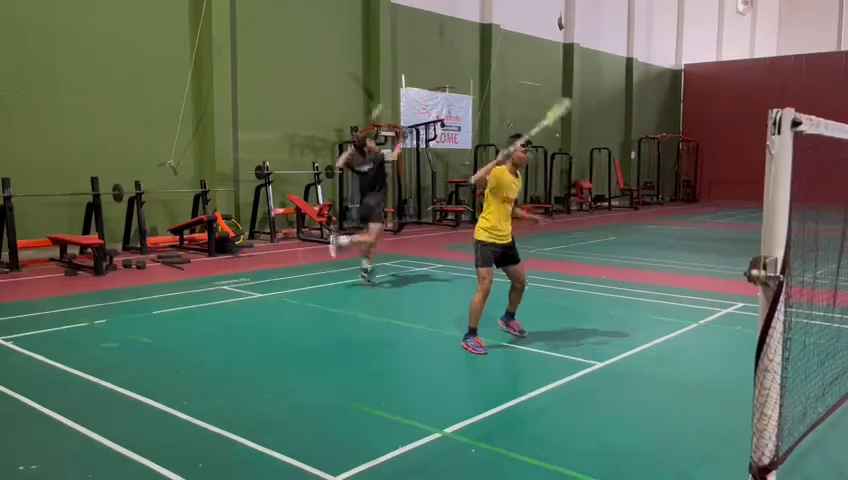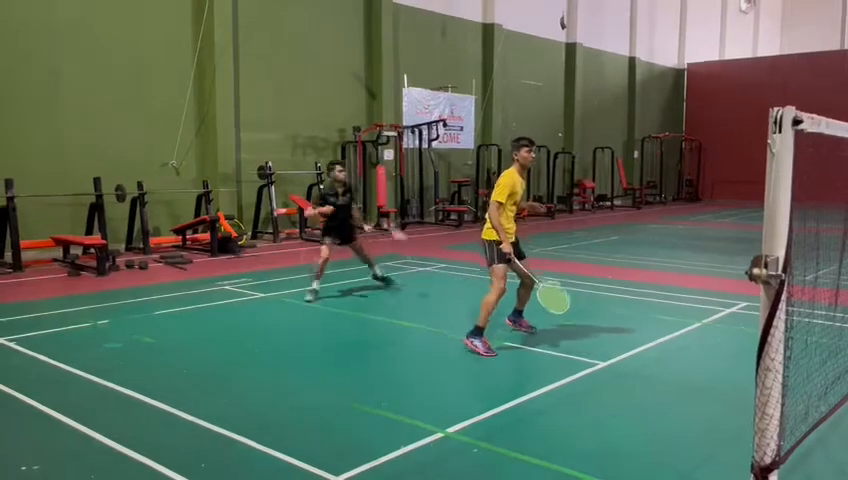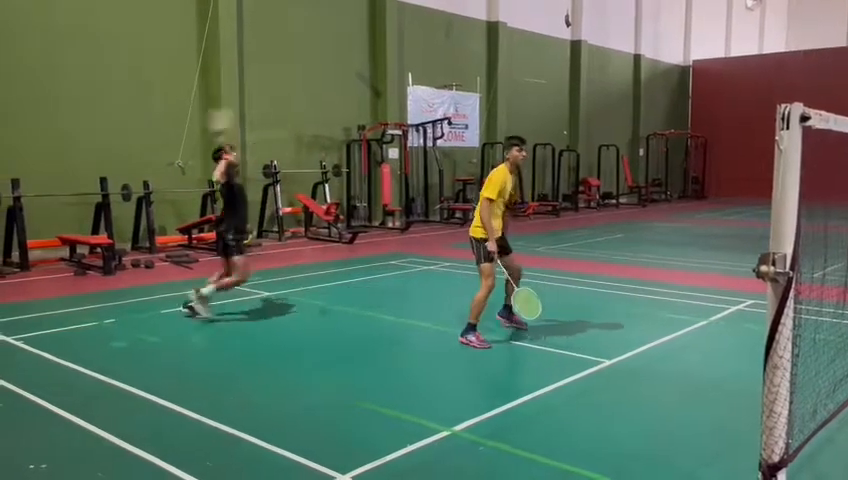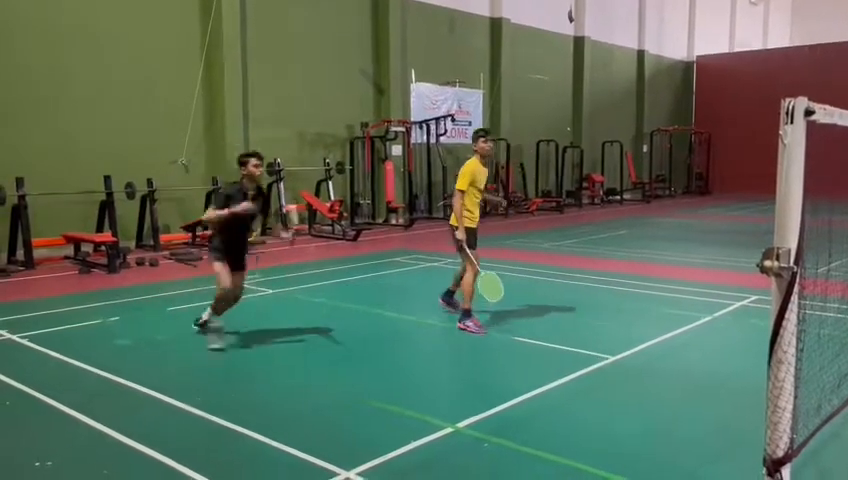
dt=0.7s
person 1, frame 1
left shoulder: (518, 178)
right shoulder: (498, 173)
right elbow: (474, 180)
left wrist: (530, 217)
right wrist: (497, 162)
left hip: (506, 239)
right hip: (486, 238)
left knee: (520, 282)
right knee: (485, 287)
left ankle: (508, 318)
right ankle: (470, 336)
person 1, frame 2
left shoulder: (521, 178)
right shoulder: (508, 178)
right elbow: (493, 210)
left wrist: (530, 206)
right wrist: (504, 241)
left hip: (509, 237)
right hip: (494, 237)
left knee: (529, 278)
right knee: (499, 287)
left ankle: (516, 316)
right ankle: (475, 336)
person 1, frame 3
left shoulder: (510, 176)
right shoulder: (498, 175)
right elbow: (484, 207)
right wrist: (491, 240)
left hip: (496, 234)
right hip: (482, 235)
left knee: (516, 272)
right knee: (488, 283)
left ankle: (507, 312)
right ankle: (468, 332)
person 1, frame 4
left shoulder: (484, 168)
right shoulder: (469, 167)
right elbow: (457, 198)
left wrist: (493, 199)
right wrist: (460, 229)
left hip: (471, 224)
right hip: (461, 225)
left knee: (469, 266)
right knee: (472, 269)
left ankle: (448, 296)
right ankle: (466, 317)
person 2, frame 1
left shoulder: (357, 163)
right shoulder: (376, 157)
left elbow: (339, 164)
right elbow: (393, 158)
left wrist: (350, 151)
right wrist: (399, 145)
left hip: (365, 205)
right hip: (375, 205)
left knee: (369, 238)
right knee: (371, 239)
left ankle: (366, 269)
right ankle: (340, 240)
person 2, frame 2
left shoulder: (348, 190)
right shoulder: (325, 193)
right elbow: (308, 212)
left wrist: (363, 225)
right wrist: (319, 211)
left hip: (347, 229)
right hip: (330, 231)
left knee: (363, 254)
right knee: (324, 257)
left ankle: (378, 274)
right ankle: (314, 288)
person 2, frame 3
left shoulder: (232, 178)
right shoulder: (229, 180)
right elbow: (217, 178)
right wrist: (225, 159)
left hip: (233, 233)
right hip: (230, 234)
left knee: (226, 273)
right knee: (240, 277)
left ankle: (194, 303)
right ankle: (202, 294)
person 2, frame 4
left shoulder: (260, 194)
right shoulder: (229, 191)
right elbow: (207, 217)
right wrist: (233, 210)
left hip: (239, 248)
right hip: (220, 245)
left knee: (235, 294)
right knee: (226, 287)
left ankle: (204, 320)
right ankle: (214, 327)
